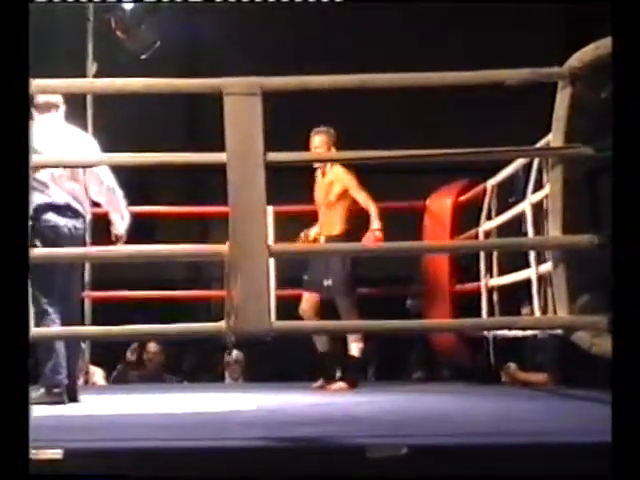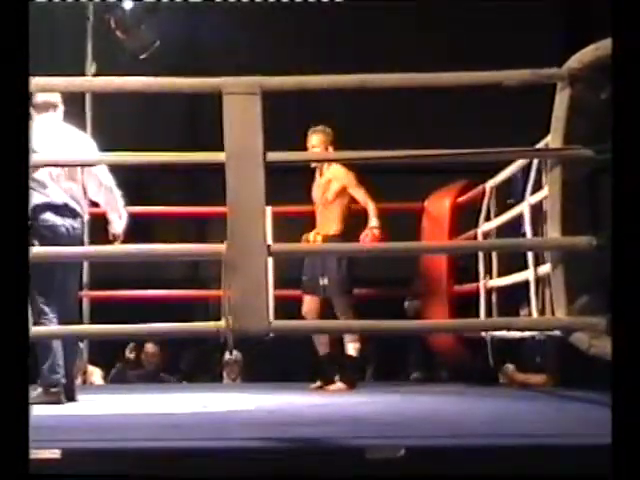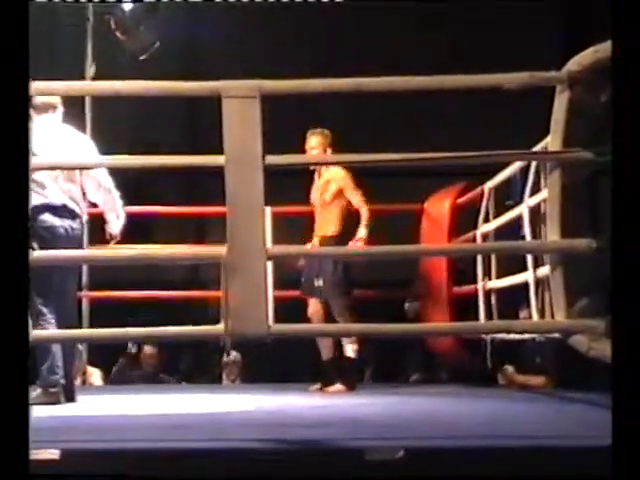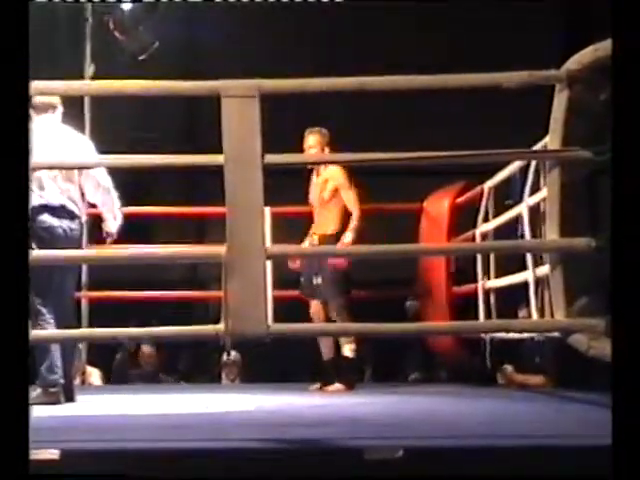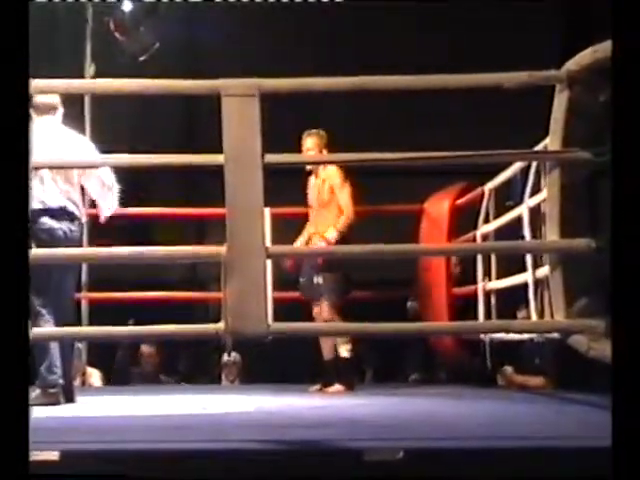
dt=0.1s
person 1, frame 1
left shoulder: (32, 135)
right shoulder: (81, 138)
right elbow: (104, 182)
right wrist: (119, 219)
left hip: (44, 221)
right hip: (75, 223)
left knee: (47, 305)
right knee: (70, 305)
left ankle: (54, 384)
right ankle: (69, 383)
person 1, frame 2
left shoulder: (32, 134)
right shoulder: (79, 138)
right elbow: (102, 181)
right wrist: (117, 218)
left hip: (42, 221)
right hip: (72, 223)
left knee: (45, 305)
right knee: (67, 305)
left ankle: (52, 383)
right ankle: (67, 383)
person 1, frame 3
left shoulder: (31, 136)
right shoulder: (78, 138)
right elbow: (100, 182)
right wrist: (115, 219)
left hip: (41, 222)
right hip: (71, 224)
left knee: (43, 306)
right knee: (66, 306)
left ankle: (50, 383)
right ankle: (66, 384)
person 1, frame 4
left shoulder: (32, 135)
right shoulder: (77, 139)
right elbow: (99, 181)
right wrist: (112, 218)
left hip: (40, 222)
right hip: (70, 225)
left knee: (42, 306)
right knee: (64, 307)
left ankle: (50, 383)
right ankle: (65, 384)
person 1, frame 5
left shoulder: (31, 137)
right shoulder: (76, 140)
right elbow: (104, 180)
right wrist: (107, 207)
left hip: (40, 225)
right hip: (70, 226)
left knee: (42, 307)
right knee: (63, 307)
left ankle: (49, 385)
right ankle: (65, 385)
person 2, frame 1
left shoulder: (343, 176)
right shoulder: (318, 176)
left elbow: (370, 205)
left wrist: (375, 227)
right wrist: (311, 232)
right hip: (320, 246)
left knee: (347, 312)
right knee: (306, 310)
left ankle: (351, 375)
right ankle: (328, 368)
person 2, frame 2
left shoulder: (341, 174)
right shoulder: (318, 175)
left elbow: (368, 202)
left wrist: (373, 224)
right hip: (317, 247)
left knee: (343, 312)
right knee: (309, 312)
left ankle: (348, 375)
right ankle: (328, 372)
person 2, frame 3
left shoulder: (340, 175)
right shoulder: (317, 177)
left elbow: (363, 208)
left wrist: (362, 232)
left hip: (334, 248)
right hip: (317, 249)
left knee: (342, 314)
right knee: (314, 314)
left ankle: (348, 376)
right ankle: (329, 375)
person 2, frame 4
left shoulder: (336, 174)
right shoulder: (314, 177)
left elbow: (355, 210)
left wrist: (347, 238)
right wrist: (305, 245)
left hip: (331, 248)
right hip: (314, 249)
left knee: (338, 313)
right knee: (317, 315)
left ankle: (347, 376)
right ankle: (330, 374)
person 2, frame 5
left shoulder: (335, 174)
right shoulder: (311, 181)
left elbow: (349, 213)
left wrist: (329, 238)
right wrist: (298, 245)
right hip: (313, 251)
left knee: (329, 314)
right knee: (318, 316)
left ankle: (345, 377)
right ankle: (330, 375)
